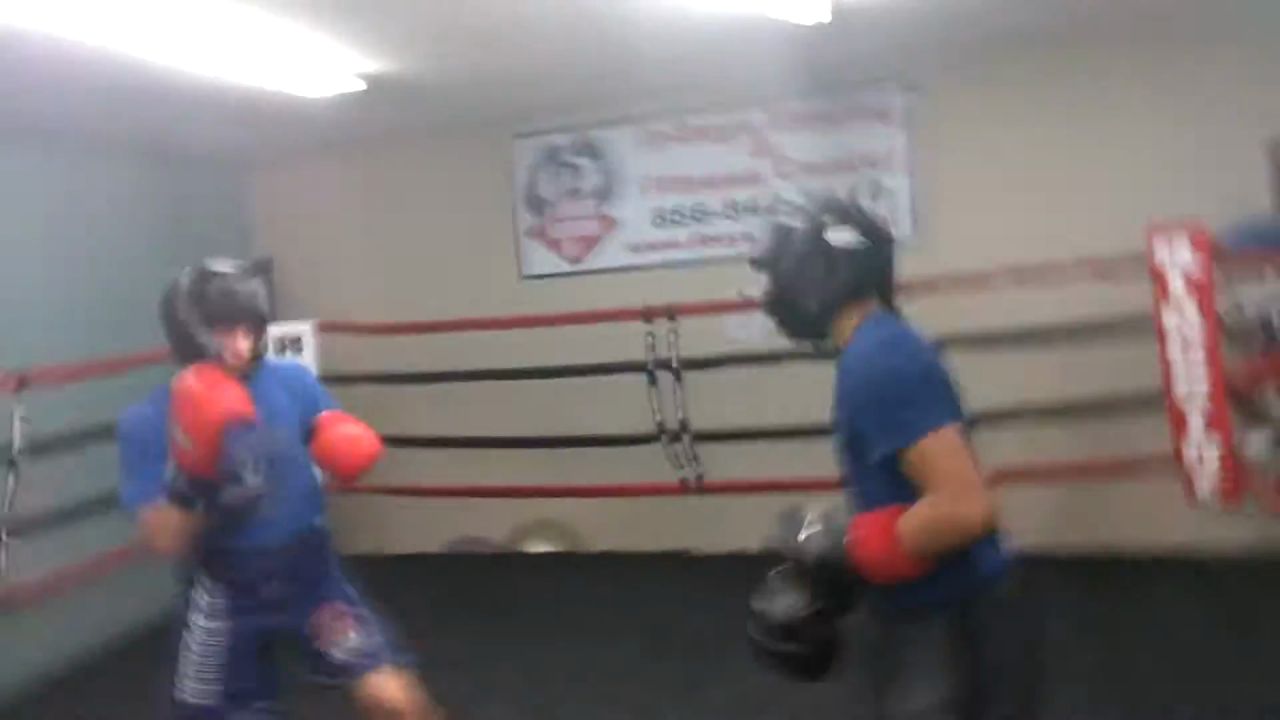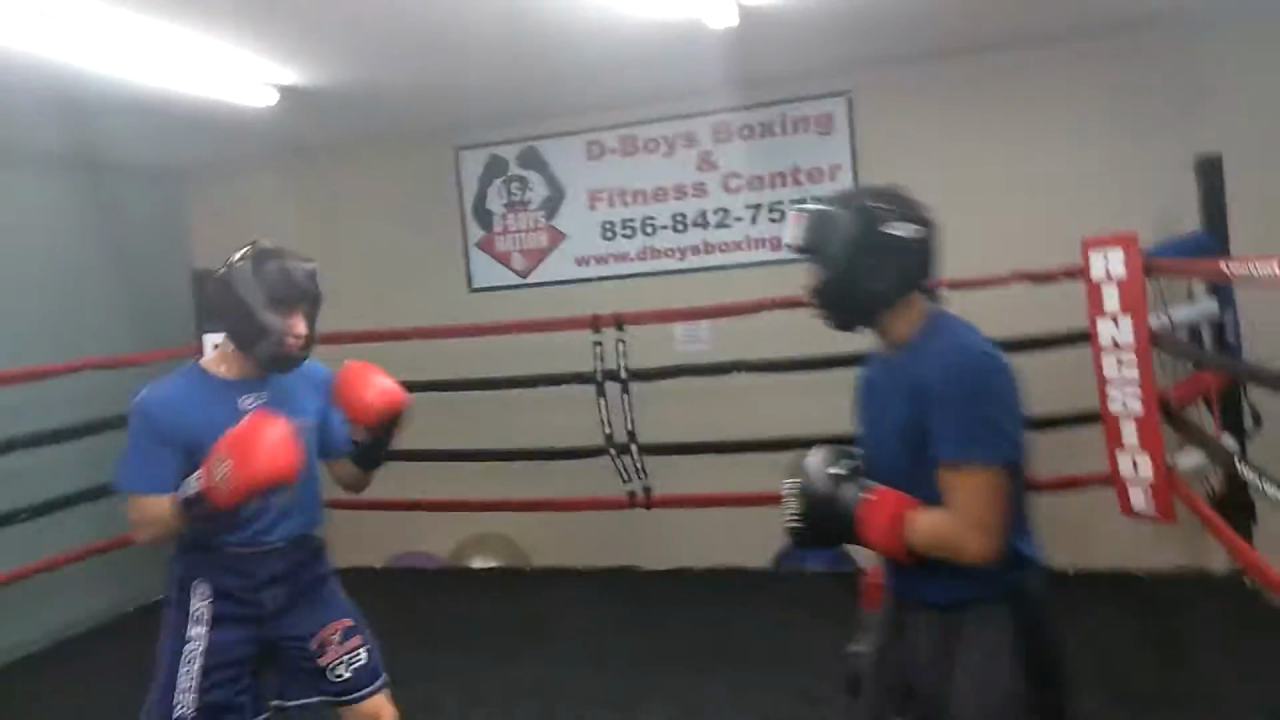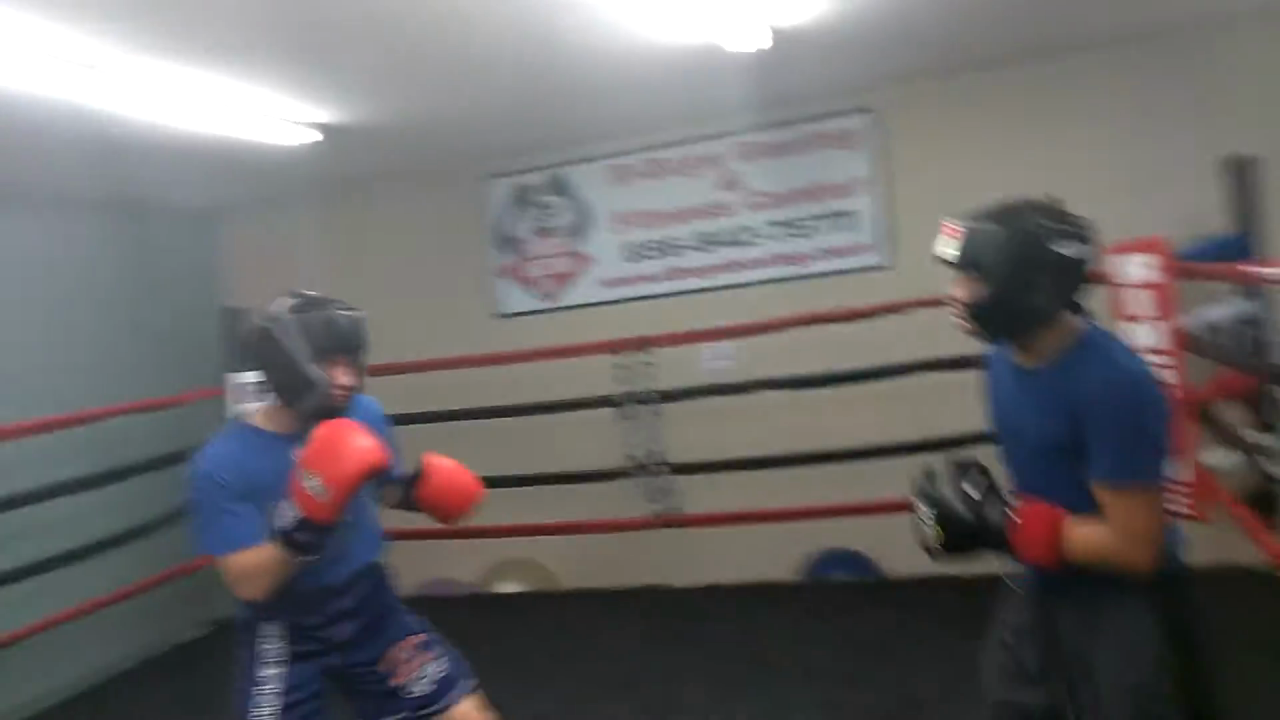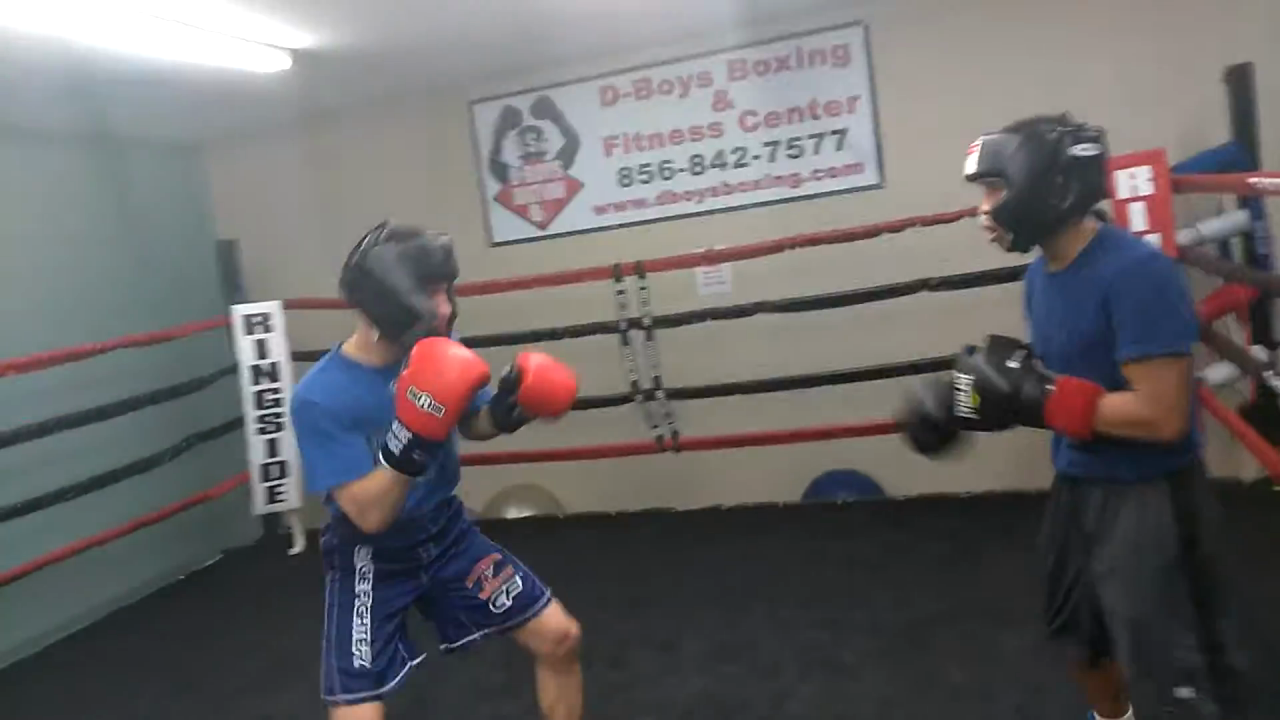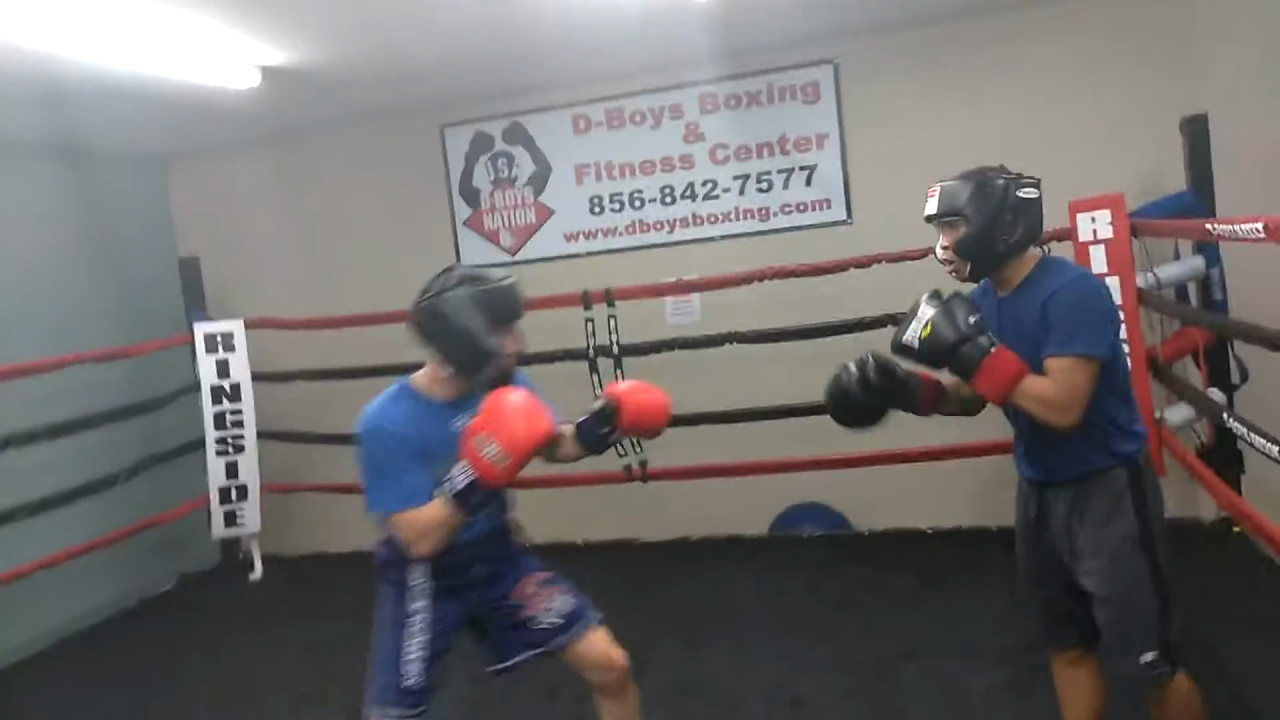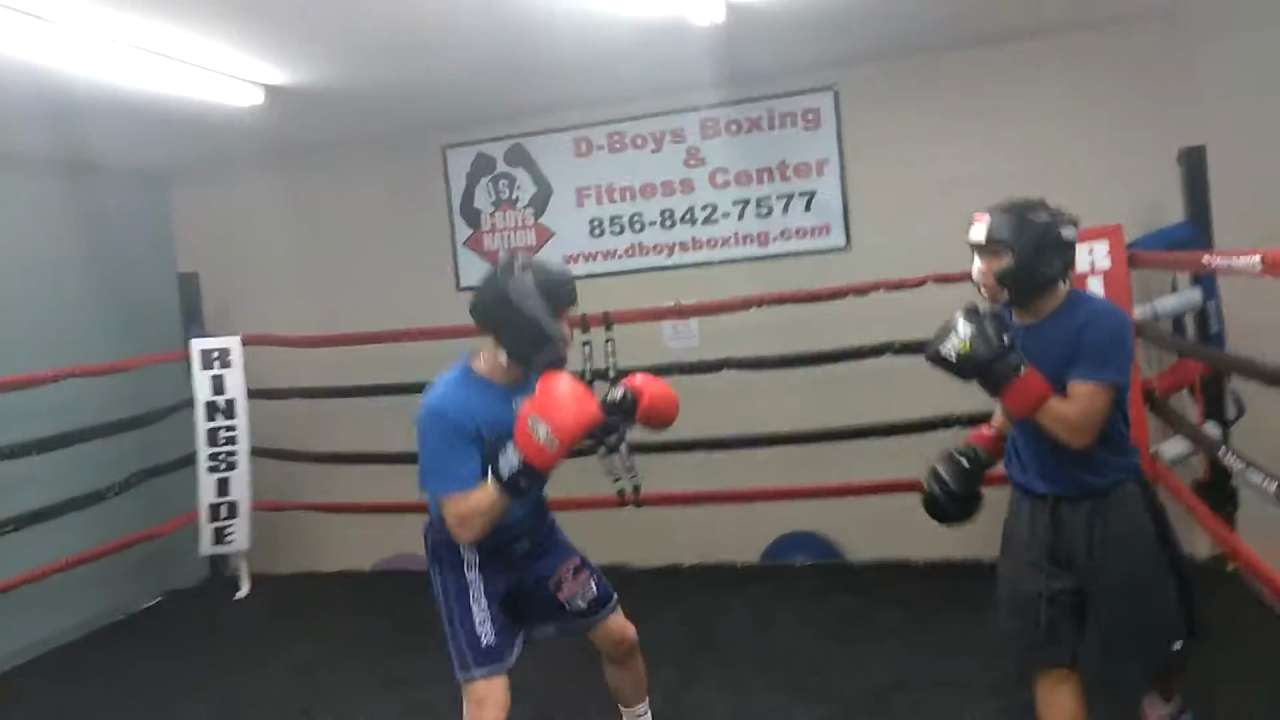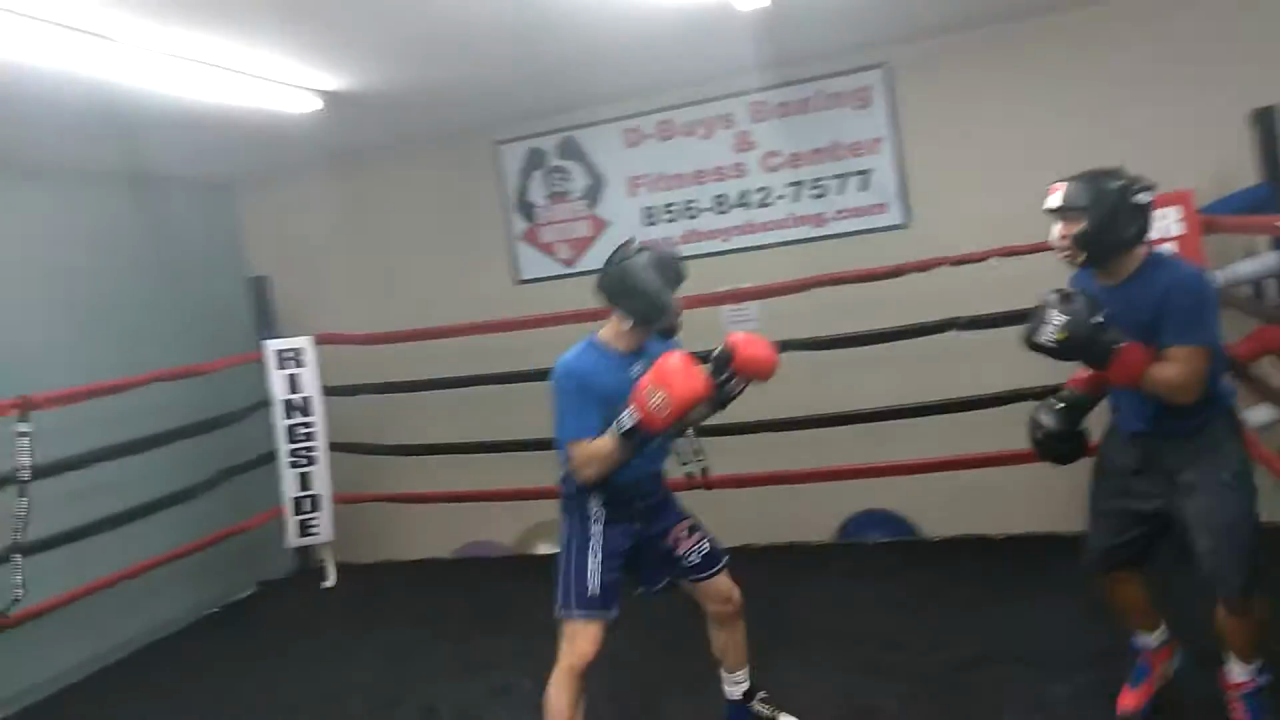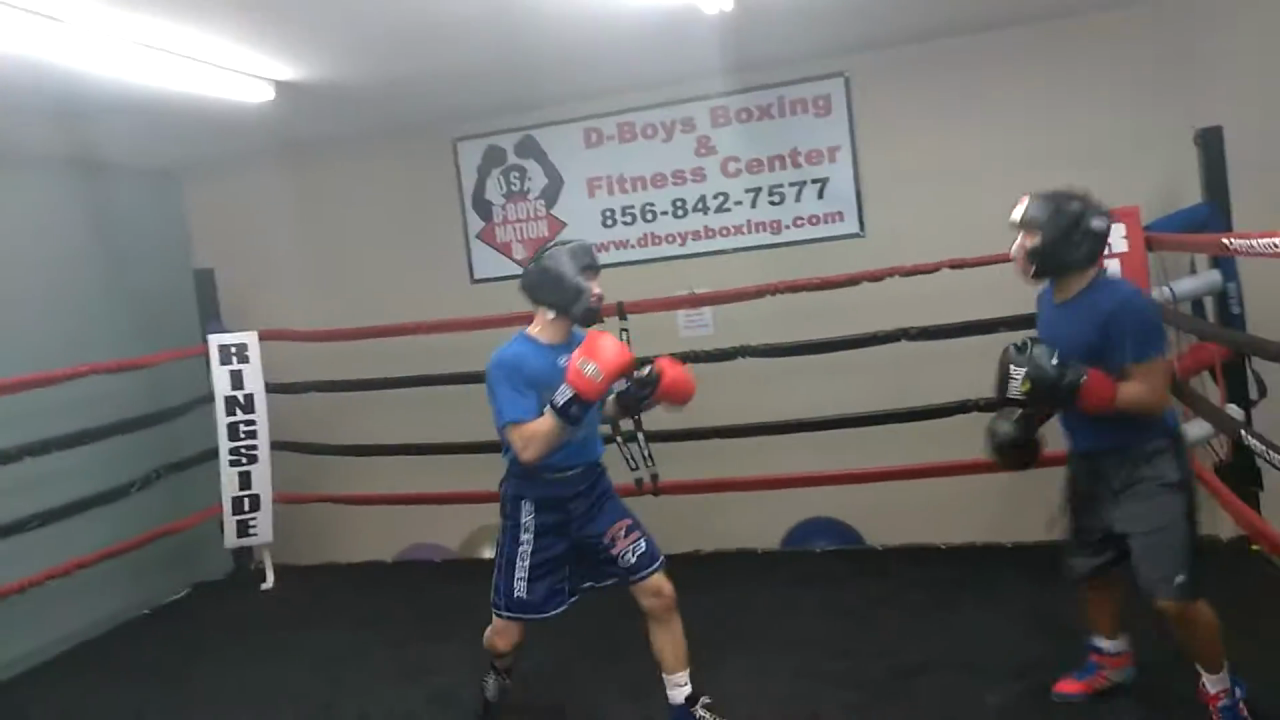
dt=0.3s
person 1, frame 1
left shoulder: (880, 362)
right shoulder: (878, 353)
left elbow: (968, 505)
left wrist: (854, 552)
right wrist: (821, 564)
left hip: (953, 623)
right hip: (914, 613)
person 1, frame 2
left shoulder: (961, 365)
right shoulder: (882, 366)
left elbow: (975, 539)
left wrist: (856, 512)
left hip: (984, 624)
right hip: (914, 612)
person 1, frame 3
left shoulder: (1113, 383)
right shoulder: (1005, 360)
left elbow: (1136, 549)
left wrist: (1008, 527)
left hip: (1124, 614)
right hip: (1036, 596)
person 1, frame 4
left shoulder: (1136, 273)
right shoulder: (1041, 273)
left elbow: (1162, 418)
left wrist: (1040, 398)
right wrist: (965, 395)
left hip: (1147, 498)
right hip: (1075, 487)
right knee: (1085, 639)
person 1, frame 5
left shoulder: (1074, 290)
right shoulder: (982, 299)
left elbow: (1061, 407)
right elbow: (967, 393)
left wrist: (972, 352)
right wrist: (902, 383)
left hip: (1106, 490)
right hip: (1040, 490)
left knee: (1147, 653)
right knee: (1067, 643)
person 1, frame 6
left shoulder: (1100, 322)
right shoulder: (1001, 322)
left elbow: (1079, 428)
left wrist: (1002, 370)
right wrist: (975, 453)
left hip: (1112, 507)
right hip: (1035, 511)
left knee: (1154, 645)
right knee: (1050, 659)
person 1, frame 7
left shoulder: (1180, 283)
right shoulder: (1086, 283)
left elbow: (1183, 386)
left wrist: (1106, 347)
right wrist: (1073, 398)
left hip: (1200, 442)
right hip: (1132, 444)
left knee: (1230, 577)
right knee: (1114, 559)
right ankle: (1155, 652)
person 1, frame 8
left shoulder: (1124, 304)
right shoulder: (1049, 299)
left elbow: (1152, 396)
left wrist: (1072, 384)
right wrist: (1029, 409)
left hip: (1148, 462)
right hip: (1090, 462)
left knee: (1173, 595)
right knee: (1092, 568)
right ankle: (1111, 656)
person 2, frame 1
left shoulder: (290, 382)
right shoulder: (149, 423)
left elbow: (339, 452)
right elbow: (169, 542)
left wrist: (347, 452)
right wrist: (187, 471)
left hip: (308, 569)
right hip: (229, 590)
person 2, frame 2
left shoulder: (312, 381)
right shoulder: (165, 404)
left elbow: (352, 478)
right elbow: (145, 527)
left wrist: (373, 436)
right wrist: (207, 492)
left hip: (302, 575)
right hip: (218, 590)
person 2, frame 3
left shoulder: (360, 415)
right shoulder: (221, 466)
right elbow: (252, 585)
left wrist: (419, 485)
right wrist: (304, 520)
left hip: (368, 605)
right hip: (285, 632)
person 2, frame 4
left shoulder: (439, 354)
right shoulder: (321, 398)
left elbow: (474, 424)
right elbow: (371, 515)
left wrist: (510, 405)
right wrist: (411, 434)
left hip: (445, 531)
right hip: (371, 560)
left knee: (559, 636)
person 2, frame 5
left shoulder: (499, 385)
right shoulder: (387, 426)
left elbow: (549, 446)
right elbow: (420, 539)
left wrist: (599, 427)
right wrist: (474, 479)
left hip: (496, 557)
right hip: (424, 579)
left knee: (607, 664)
person 2, frame 6
left shoulder: (541, 369)
right shoulder: (445, 409)
right elbow: (465, 524)
left wrist: (611, 413)
right wrist: (521, 463)
left hip: (533, 534)
right hip: (469, 557)
left knee: (620, 638)
person 2, frame 7
left shoulder: (660, 348)
right shoulder: (577, 370)
left elbow: (685, 414)
right elbow: (587, 467)
left wrist: (727, 380)
right wrist: (636, 419)
left hip: (652, 496)
right hip: (598, 507)
left knee: (724, 598)
right knee: (580, 646)
person 2, frame 8
left shoulder: (585, 343)
right shoulder: (509, 362)
right elbow: (529, 447)
left wrist: (642, 390)
right wrist: (573, 394)
left hip: (591, 491)
right hip: (535, 504)
left knee: (659, 595)
right knee: (507, 636)
right ankle: (499, 672)
